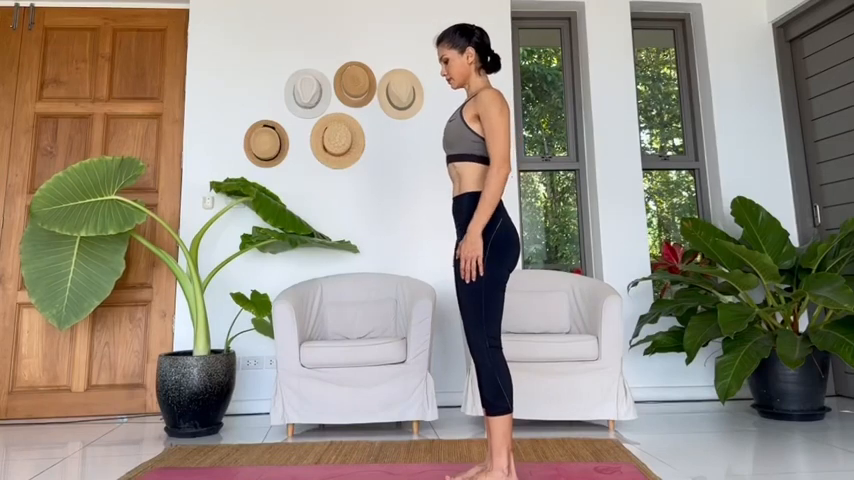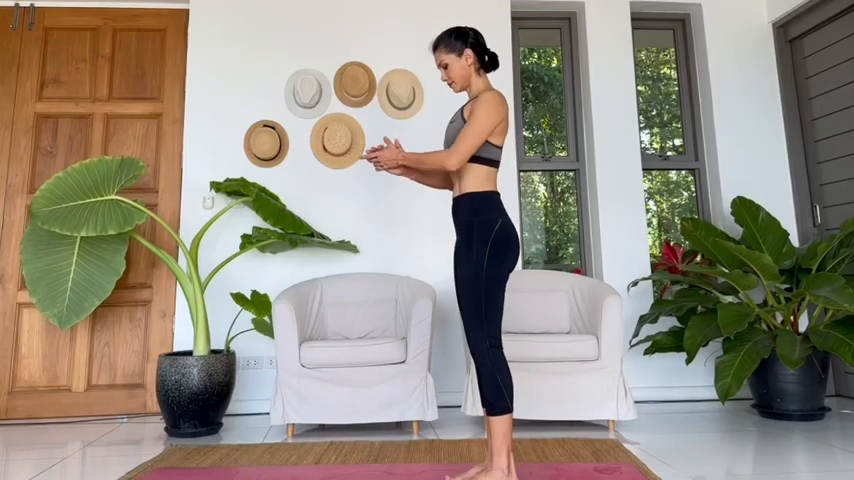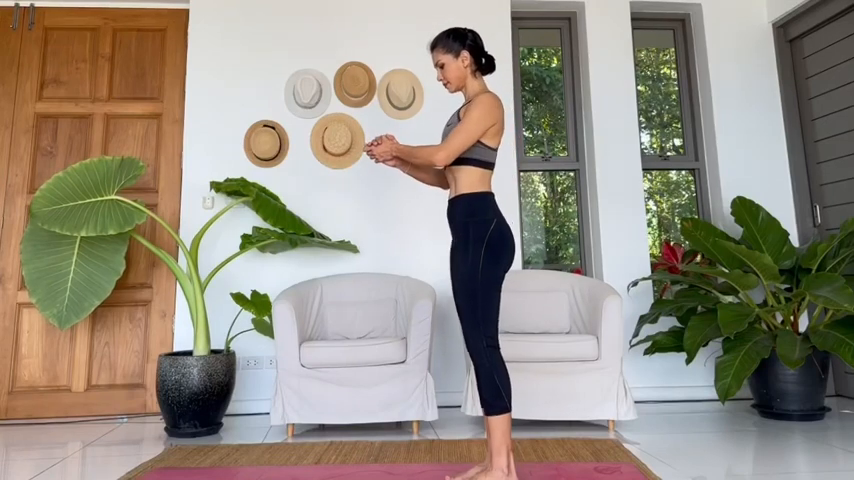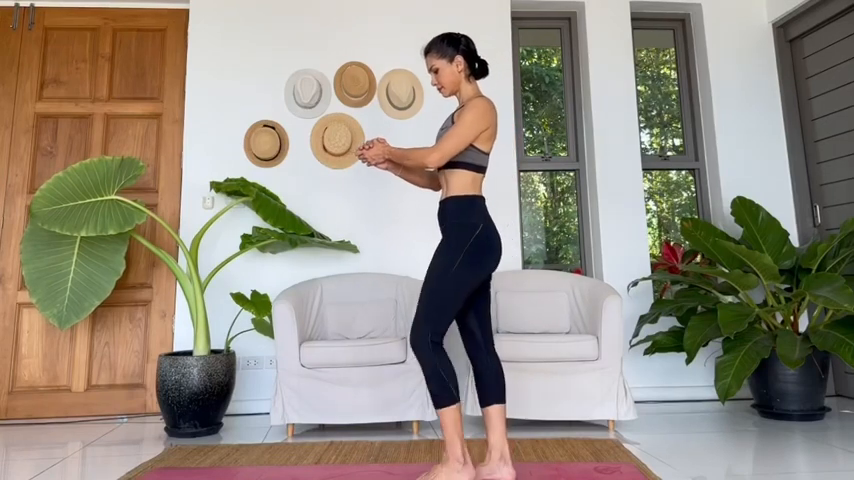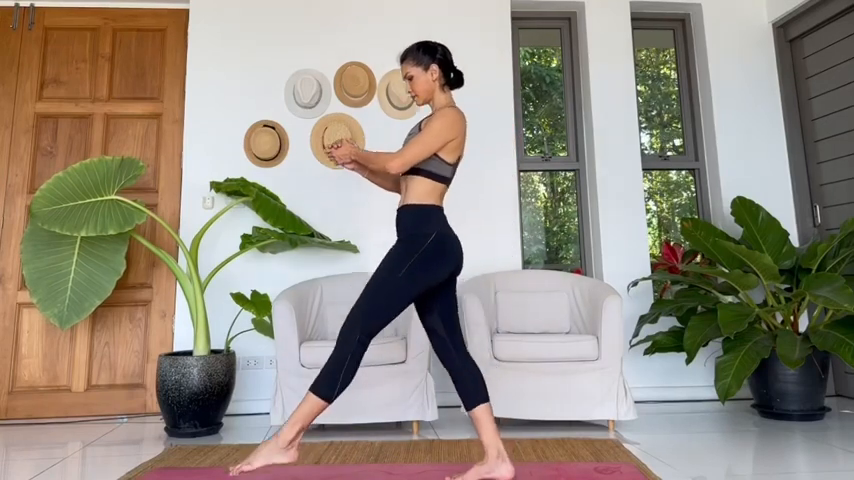
dt=0.5s
person 1, frame 1
left shoulder: (488, 98)
right shoulder: (469, 106)
left elbow: (499, 167)
left wrist: (475, 234)
left hip: (486, 229)
right hip: (472, 229)
left knee: (484, 343)
right knee: (481, 344)
person 1, frame 2
left shoulder: (490, 100)
right shoulder: (470, 108)
left elbow: (452, 160)
right elbow: (452, 177)
left wrist: (401, 157)
right wrist: (404, 163)
left hip: (487, 227)
right hip: (473, 230)
left knee: (485, 342)
right knee: (482, 343)
person 1, frame 3
left shoulder: (486, 102)
right shoulder: (466, 109)
left elbow: (441, 156)
right elbow: (444, 176)
left wrist: (397, 149)
right wrist: (397, 159)
left hip: (482, 229)
right hip: (469, 231)
left knee: (481, 343)
right knee: (480, 343)
person 1, frame 4
left shoulder: (479, 106)
right shoulder: (461, 113)
left elbow: (433, 159)
right elbow: (436, 178)
left wrist: (389, 151)
right wrist: (389, 164)
left hip: (469, 231)
right hip: (465, 234)
left knee: (424, 336)
right knee: (478, 343)
person 1, frame 5
left shoulder: (447, 117)
right shoulder: (434, 120)
left elbow: (395, 165)
right elbow: (399, 181)
left wrist: (351, 152)
right wrist: (353, 161)
left hip: (425, 241)
right hip: (430, 243)
left knee: (354, 334)
right knee: (451, 349)
left ankle: (284, 442)
